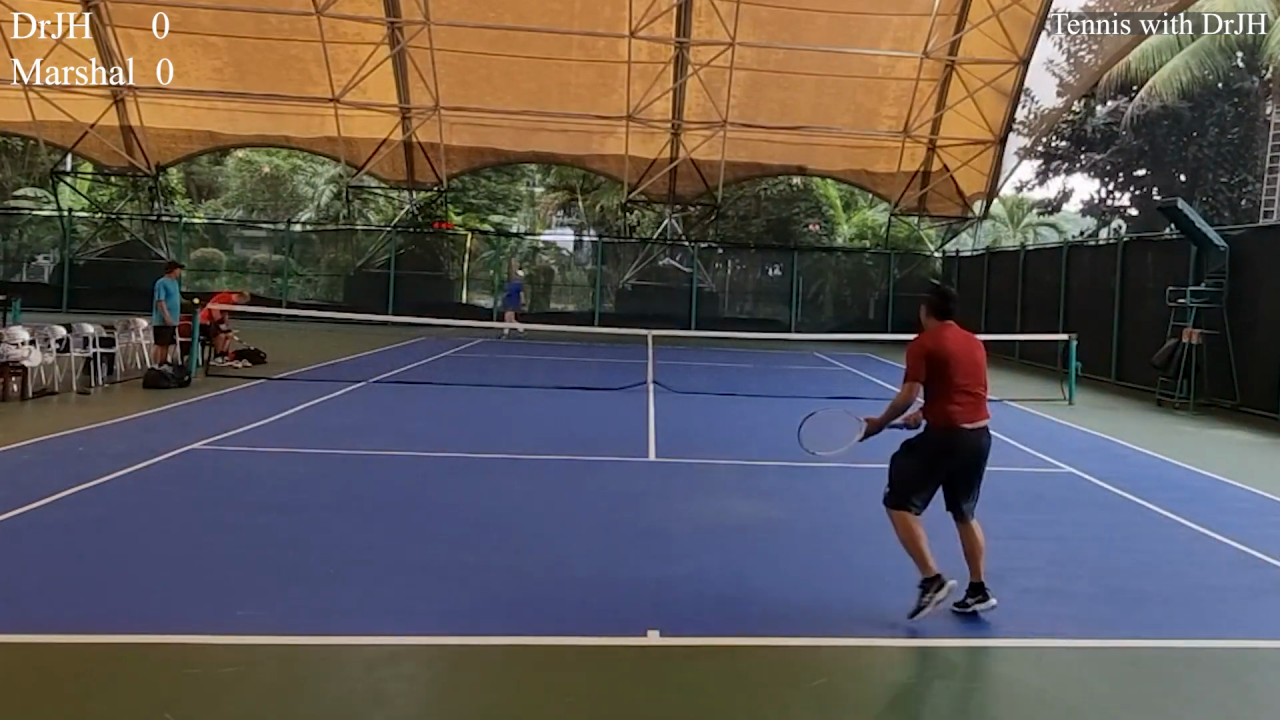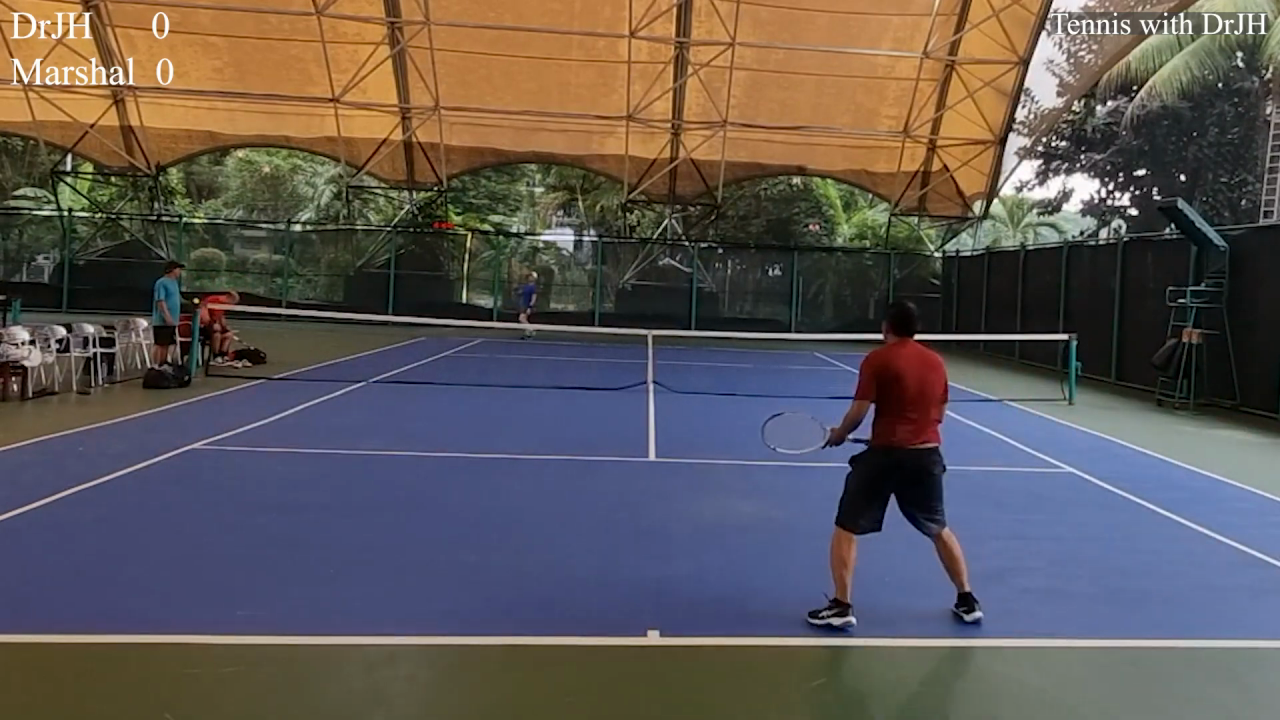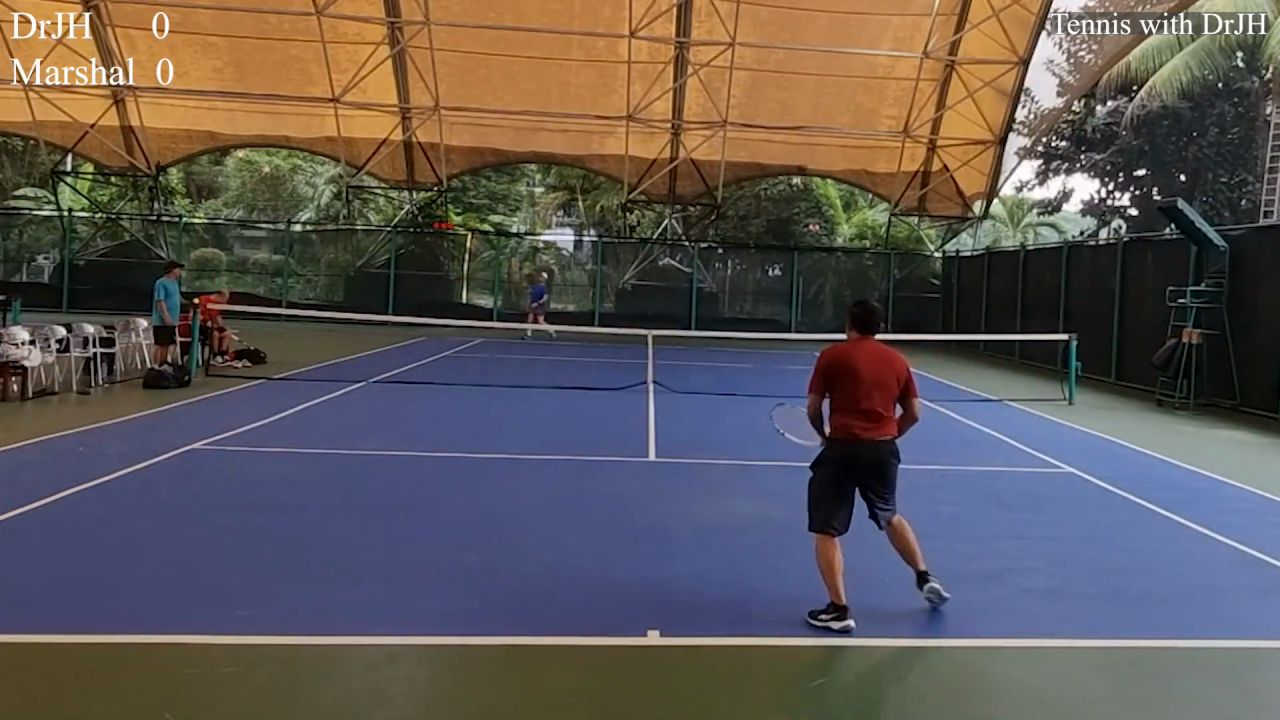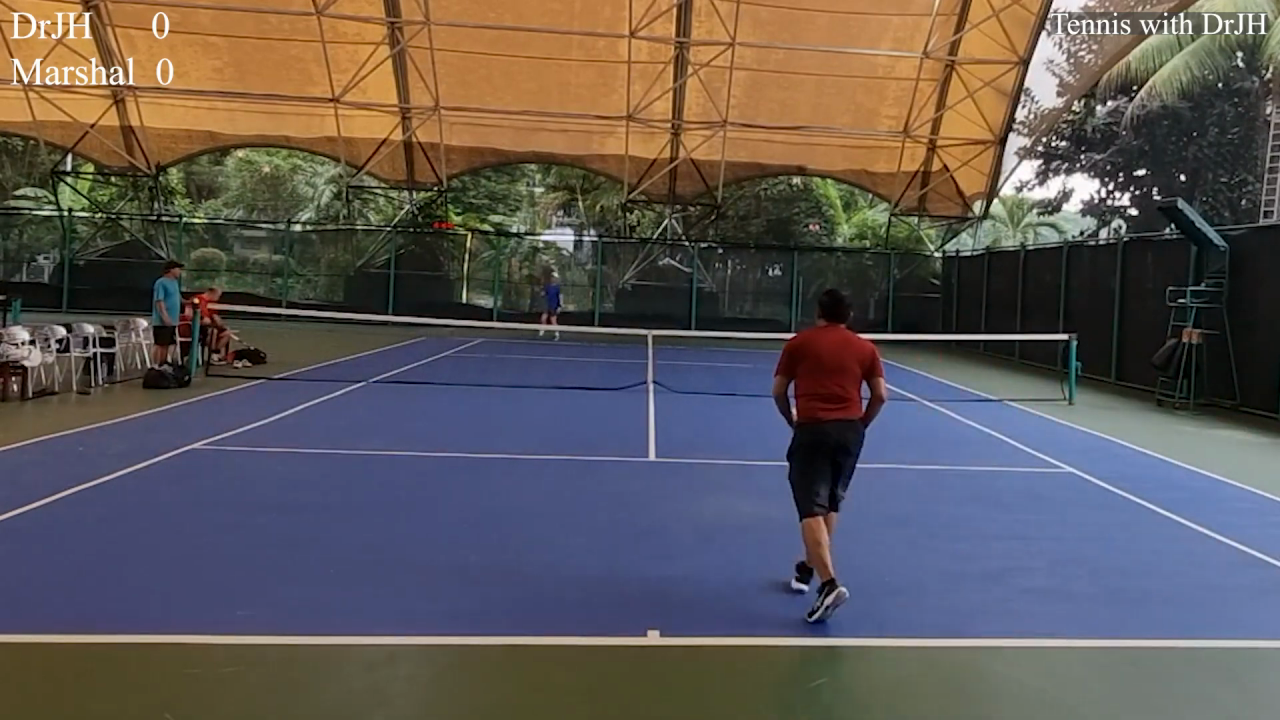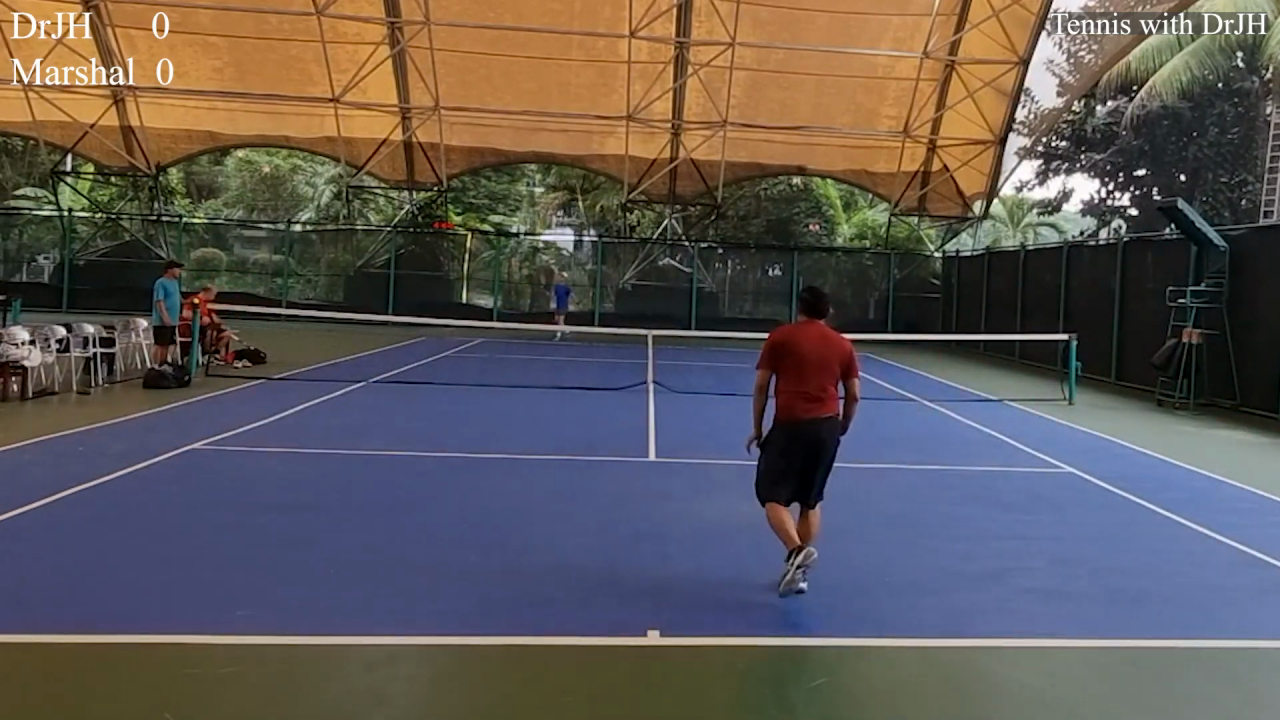
dt=0.2s
person 1, frame 1
left shoulder: (923, 343)
right shoulder: (975, 343)
left elbow: (908, 394)
left wrist: (880, 423)
right wrist: (925, 412)
left hip: (946, 436)
right hip: (980, 436)
left knee: (899, 506)
right knee: (965, 515)
left ankle: (933, 579)
right ankle: (978, 591)
person 1, frame 2
left shoulder: (877, 359)
right shoulder: (936, 362)
left elbow: (858, 412)
left wrist: (839, 434)
left hip: (887, 455)
right hip: (928, 455)
left knee: (846, 529)
right knee: (938, 529)
left ankle: (841, 607)
right ankle: (967, 601)
person 1, frame 3
left shoulder: (832, 355)
right shoulder: (898, 361)
left elbow: (813, 407)
right elbow: (913, 414)
left wrist: (824, 434)
left hip: (843, 449)
right hip: (884, 449)
left knee: (825, 530)
right knee: (891, 518)
left ankle: (838, 609)
right ankle: (924, 577)
person 1, frame 4
left shoulder: (798, 342)
right shoulder: (865, 347)
left elbow: (778, 392)
right elbow: (880, 395)
left wrist: (793, 421)
left hip: (812, 431)
right hip: (850, 431)
left knee: (812, 512)
right knee: (831, 505)
left ankle: (830, 583)
right ankle: (809, 569)
person 1, frame 5
left shoulder: (780, 338)
right shoulder: (843, 346)
left elbow: (761, 386)
right elbow: (853, 395)
left wrist: (757, 428)
right wrist: (841, 428)
left hip: (790, 427)
right hip: (827, 429)
left knee: (773, 499)
right knee: (810, 502)
left ankle: (797, 551)
right ankle: (799, 571)
